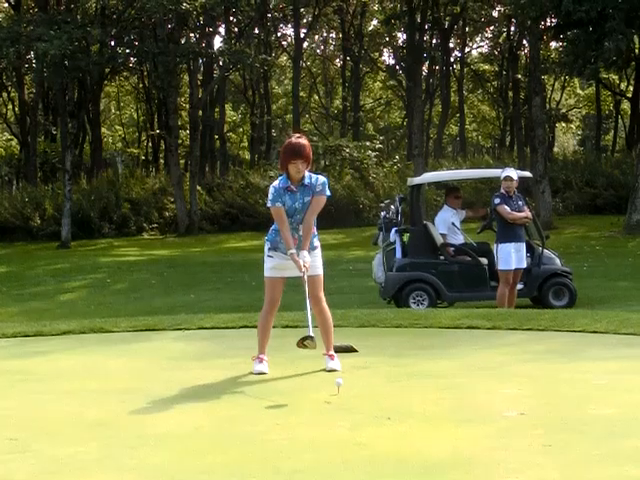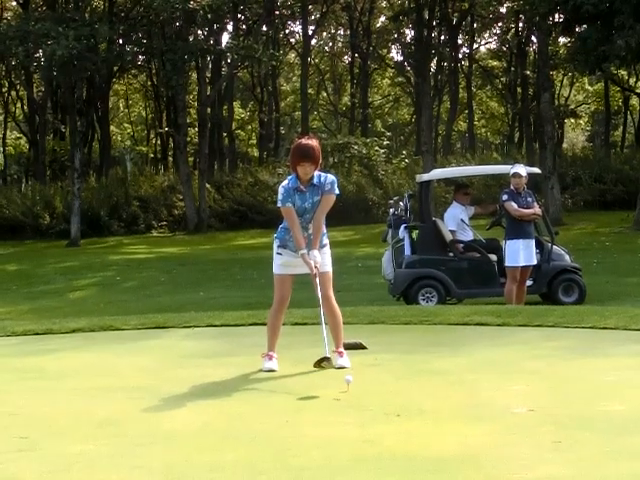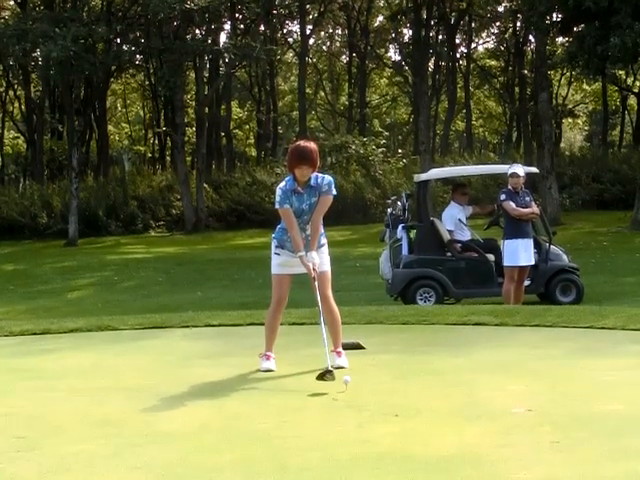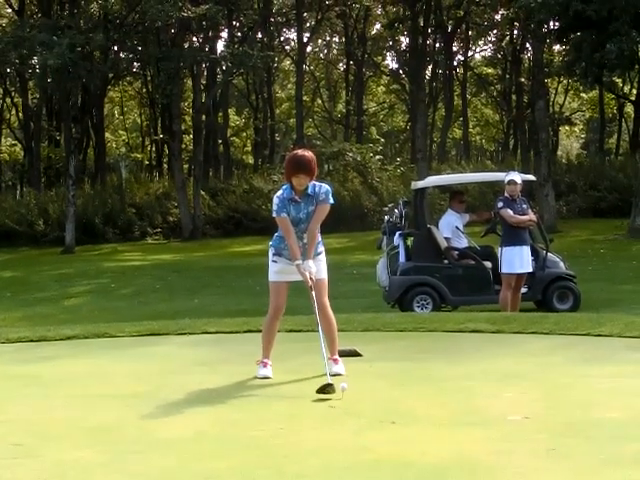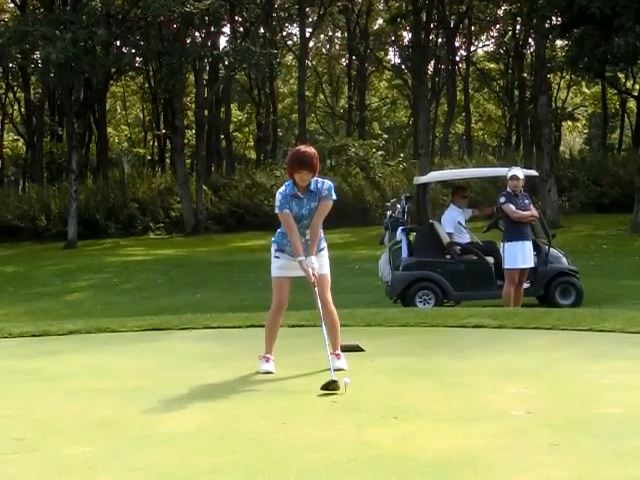
dt=1s
person 1, frame 1
left shoulder: (319, 183)
right shoulder: (276, 188)
left elbow: (309, 219)
right elbow: (283, 225)
left wrist: (304, 251)
right wrist: (294, 255)
left hip: (310, 248)
right hip: (278, 250)
left knee: (318, 301)
right knee: (271, 303)
left ankle: (330, 353)
right ankle: (261, 356)
person 1, frame 2
left shoulder: (328, 182)
right shoulder: (286, 188)
left elbow: (319, 219)
right elbow: (294, 226)
left wrist: (314, 251)
right wrist: (304, 255)
left hip: (319, 245)
right hip: (288, 247)
left knee: (328, 298)
right knee: (281, 301)
left ankle: (340, 350)
right ankle: (270, 353)
person 1, frame 3
left shoulder: (325, 183)
right shoulder: (283, 190)
left elbow: (317, 219)
right elbow: (292, 227)
left wrist: (312, 252)
right wrist: (303, 257)
left hip: (317, 245)
right hip: (286, 248)
left knee: (326, 297)
right knee: (279, 300)
left ankle: (338, 351)
right ankle: (268, 353)
person 1, frame 4
left shoulder: (323, 191)
right shoulder: (280, 198)
left elbow: (314, 228)
right elbow: (289, 235)
left wrist: (309, 261)
right wrist: (299, 265)
left hip: (314, 253)
right hip: (283, 256)
left knee: (323, 305)
right knee: (276, 308)
left ankle: (335, 358)
right ankle: (265, 361)
person 1, frame 5
left shoulder: (325, 188)
right shoulder: (283, 194)
left elbow: (316, 224)
right elbow: (292, 232)
left wrist: (311, 257)
right wrist: (302, 262)
left hip: (317, 249)
right hip: (285, 252)
left knee: (325, 300)
right knee: (279, 304)
left ankle: (337, 353)
right ankle: (267, 356)
person 2, frame 1
left shoulder: (519, 197)
right shoulder: (498, 198)
left elbow: (529, 218)
right elbow: (508, 215)
left wrist: (515, 217)
right wrist: (524, 214)
left hip: (520, 243)
right hip: (505, 243)
left knee: (514, 284)
right knee: (505, 283)
person 2, frame 2
left shoulder: (529, 194)
right shoulder: (506, 194)
left elbow: (538, 214)
right elbow: (515, 212)
left wrist: (523, 215)
right wrist: (532, 211)
left hip: (529, 239)
right hip: (513, 240)
left knee: (523, 280)
right knee: (513, 279)
person 2, frame 3
left shoulder: (527, 193)
right shoulder: (504, 194)
left elbow: (536, 213)
right elbow: (514, 211)
left wrist: (521, 214)
right wrist: (530, 210)
left hip: (527, 239)
right hip: (511, 239)
left knee: (521, 280)
right knee: (510, 279)
person 2, frame 4
left shoulder: (523, 201)
right shoulder: (501, 201)
left elbow: (534, 221)
right elbow: (512, 218)
left wrist: (519, 221)
right wrist: (527, 218)
left hip: (525, 246)
right hip: (509, 247)
left knee: (518, 287)
right knee: (507, 286)
person 2, frame 5
left shoulder: (525, 196)
right shoulder: (504, 196)
left elbow: (535, 216)
right elbow: (514, 214)
left wrist: (521, 216)
right wrist: (529, 213)
left hip: (526, 242)
right hip: (511, 242)
left knee: (520, 282)
right knee: (510, 282)
